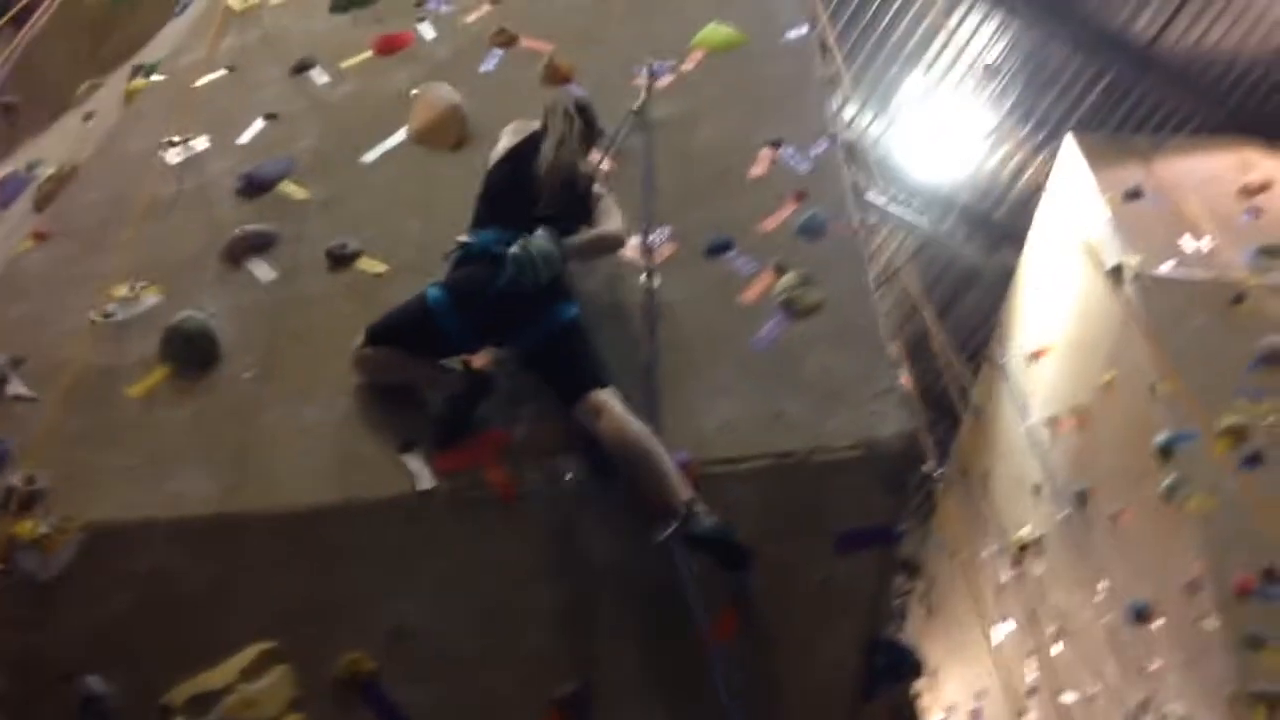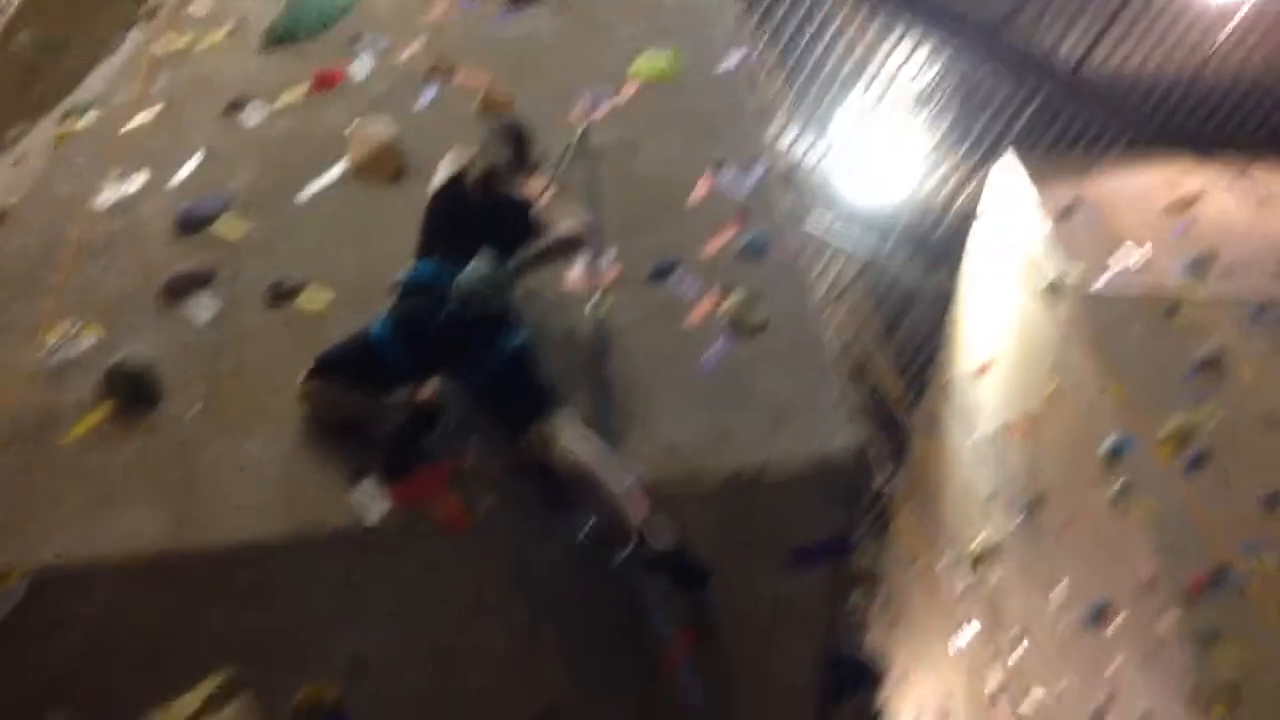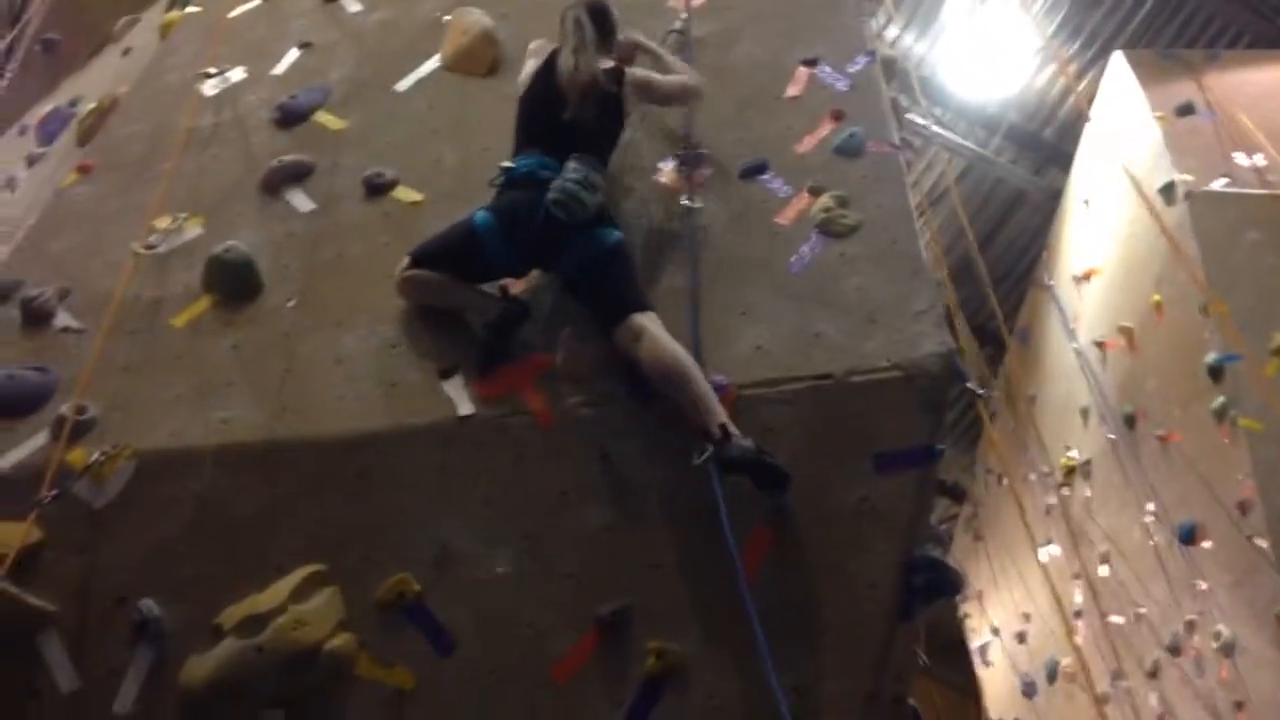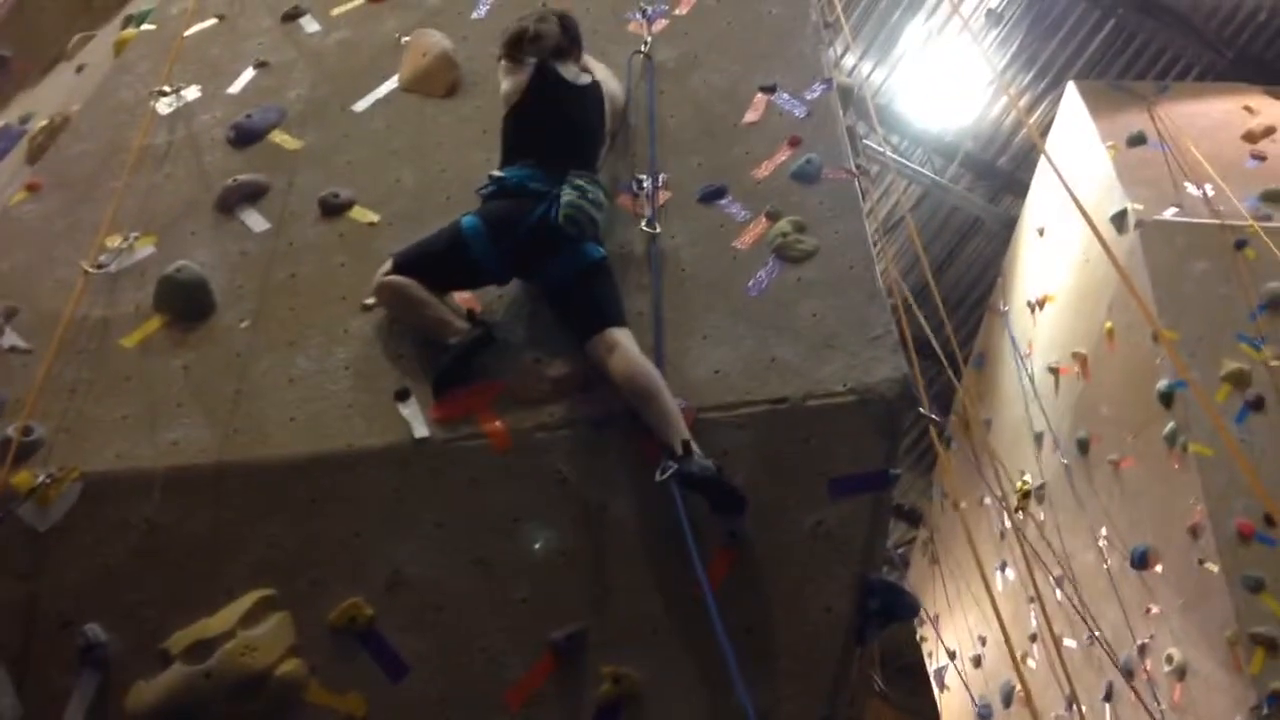
dt=0.5s
person 1, frame 1
left shoulder: (515, 139)
right shoulder: (589, 187)
right elbow: (614, 233)
left wrist: (548, 123)
right wrist: (559, 250)
left hip: (475, 283)
right hip: (540, 296)
left knee: (369, 355)
right knee: (602, 407)
left ankle: (461, 381)
right ankle: (691, 513)
person 1, frame 2
left shoulder: (452, 175)
right shoulder: (523, 211)
right elbow: (573, 233)
right wrist: (510, 270)
left hip: (419, 314)
right hip: (482, 324)
left knee: (314, 389)
right knee: (554, 429)
left ankle: (409, 411)
right ankle: (641, 525)
person 1, frame 3
left shoulder: (538, 57)
right shoulder: (626, 81)
right elbow: (692, 86)
right wrist: (645, 46)
left hip: (520, 207)
right hip: (584, 219)
left knee: (410, 277)
right knee: (641, 331)
left ankle: (495, 310)
right ankle: (729, 439)
person 1, frame 4
left shoulder: (519, 73)
right shoulder: (606, 92)
left wrist: (533, 40)
right wrist: (584, 58)
left hip: (511, 216)
right hip: (573, 230)
left knee: (390, 281)
right knee: (615, 344)
left ankle: (462, 333)
right ankle: (689, 455)
